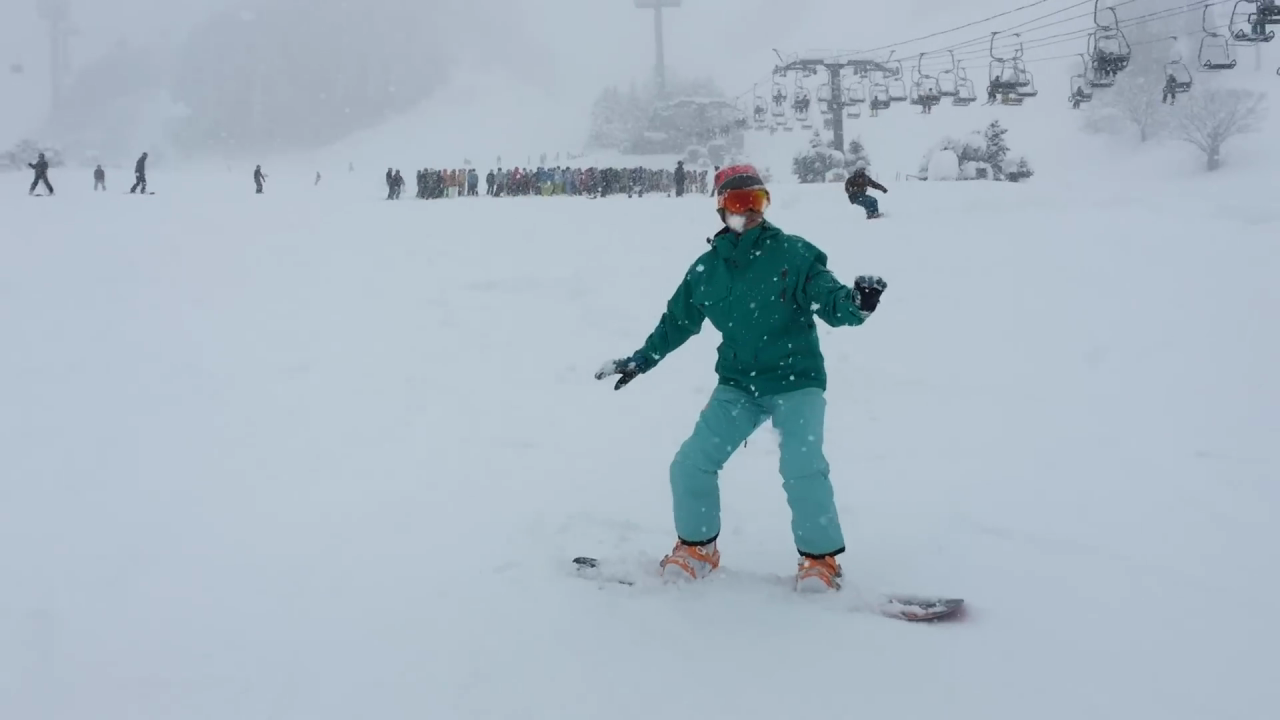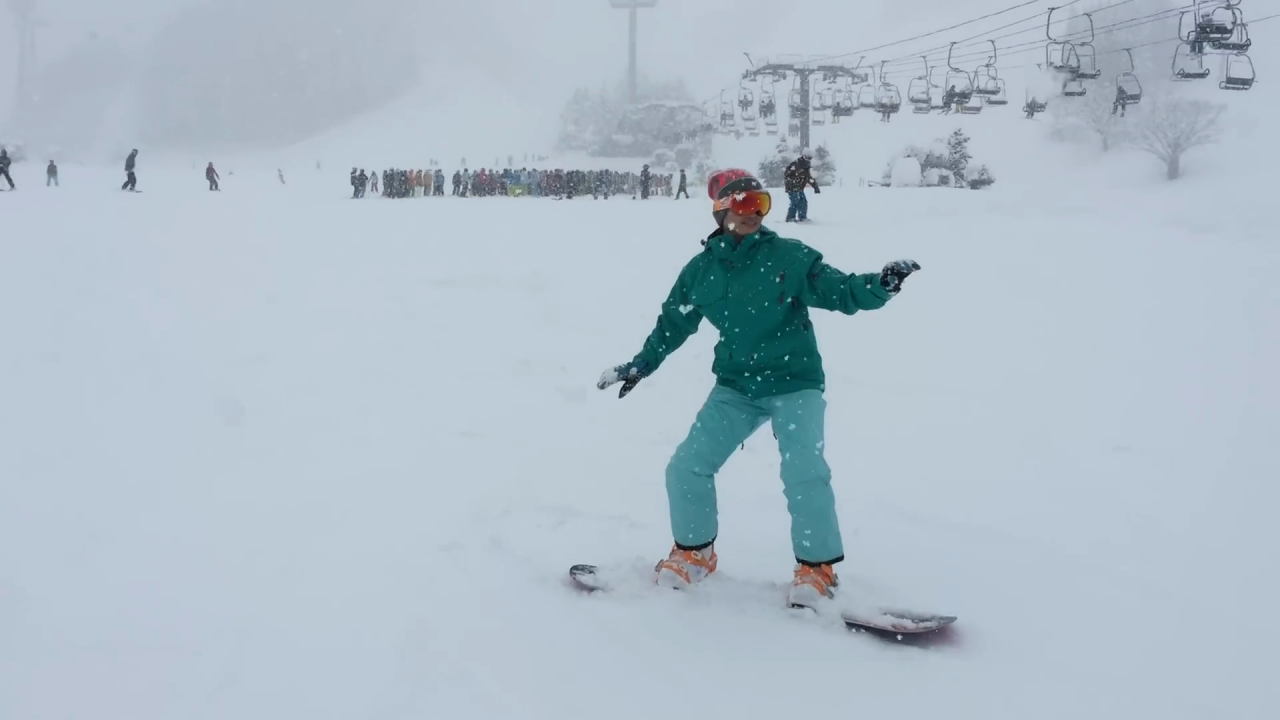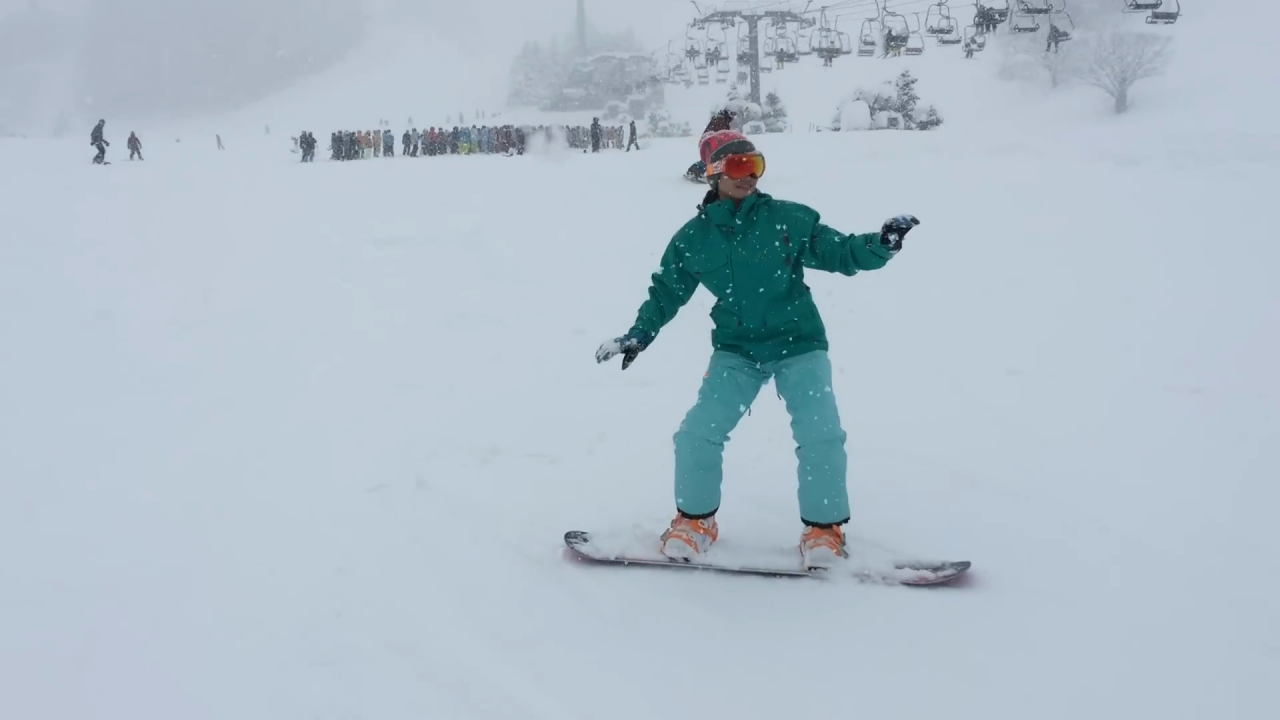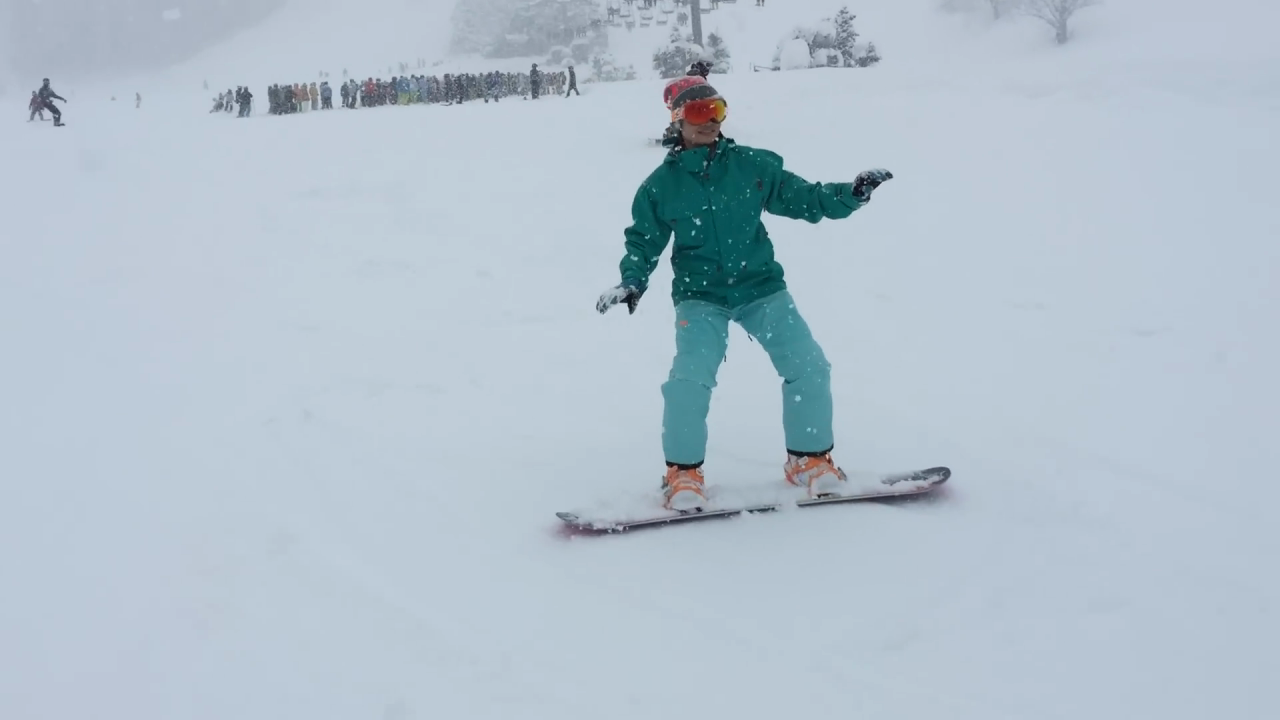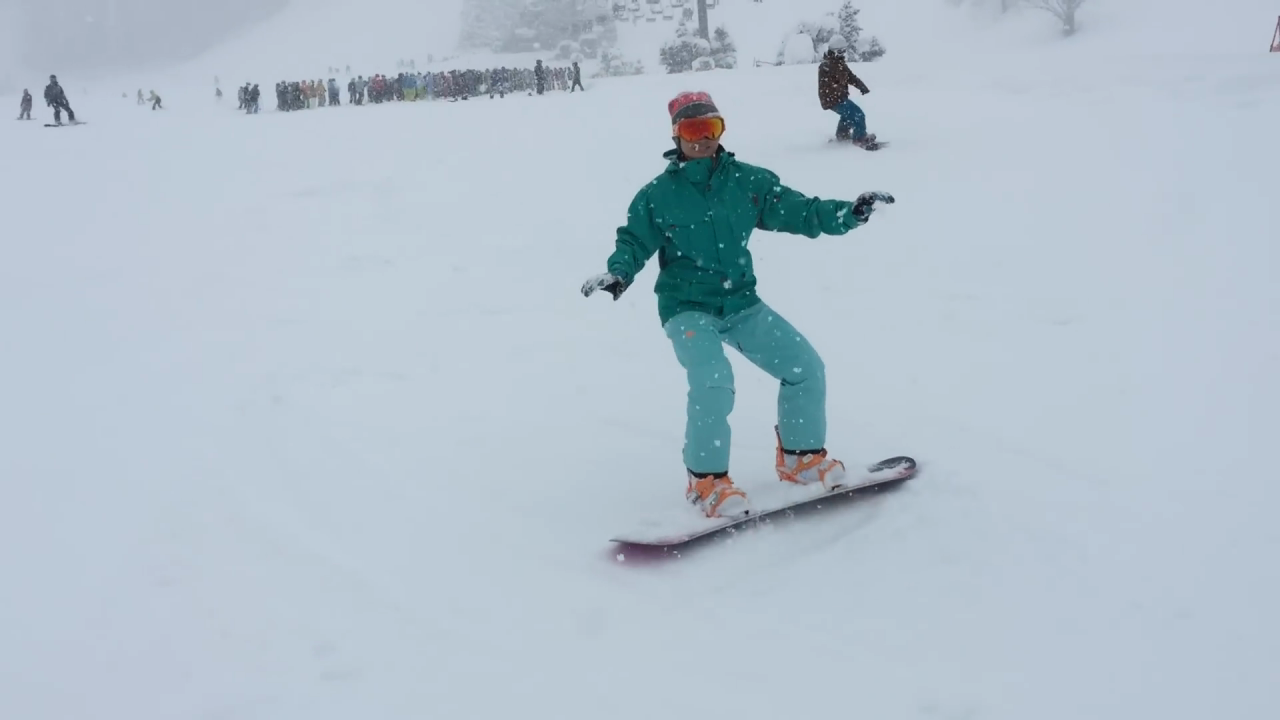
dt=0.7s
person 1, frame 1
left shoulder: (793, 255)
right shoulder: (706, 268)
left elbow: (831, 301)
right elbow: (678, 320)
left wrist: (858, 301)
right wrist: (641, 359)
left hip: (797, 381)
right hip: (738, 384)
left knee: (803, 467)
right knee: (691, 464)
left ankle: (820, 561)
right ankle: (697, 548)
person 1, frame 2
left shoulder: (791, 256)
right shoulder: (701, 270)
left elbow: (840, 292)
right elbow: (673, 322)
left wrist: (881, 284)
right wrist: (641, 364)
left hip: (795, 382)
right hip: (735, 386)
left knee: (805, 474)
right knee: (687, 466)
left ankle: (816, 567)
right ankle: (693, 552)
person 1, frame 3
left shoulder: (788, 219)
right shoulder: (691, 239)
left elbow: (839, 253)
right elbow: (666, 293)
left wrist: (882, 244)
right wrist: (640, 335)
left hip: (799, 344)
right hip: (736, 350)
left knee: (822, 434)
right knee: (697, 434)
left ankle: (824, 528)
right ankle: (694, 521)
person 1, frame 4
left shoulder: (754, 164)
right shoulder: (659, 185)
left elbow: (804, 199)
right elbow: (643, 242)
left wrist: (851, 194)
right wrist: (632, 282)
left hip: (761, 286)
right hip: (700, 296)
left knee: (808, 365)
right knee: (689, 380)
left ankle: (809, 459)
right ankle: (683, 472)
person 1, frame 5
left shoulder: (749, 181)
right shoulder: (657, 195)
left elbow: (800, 212)
right elbow: (634, 242)
left wrist: (851, 211)
right wrist: (618, 273)
left hip: (742, 303)
right hip: (686, 308)
left knee: (805, 366)
right knee: (712, 382)
left ankle: (800, 457)
right ankle: (706, 480)
